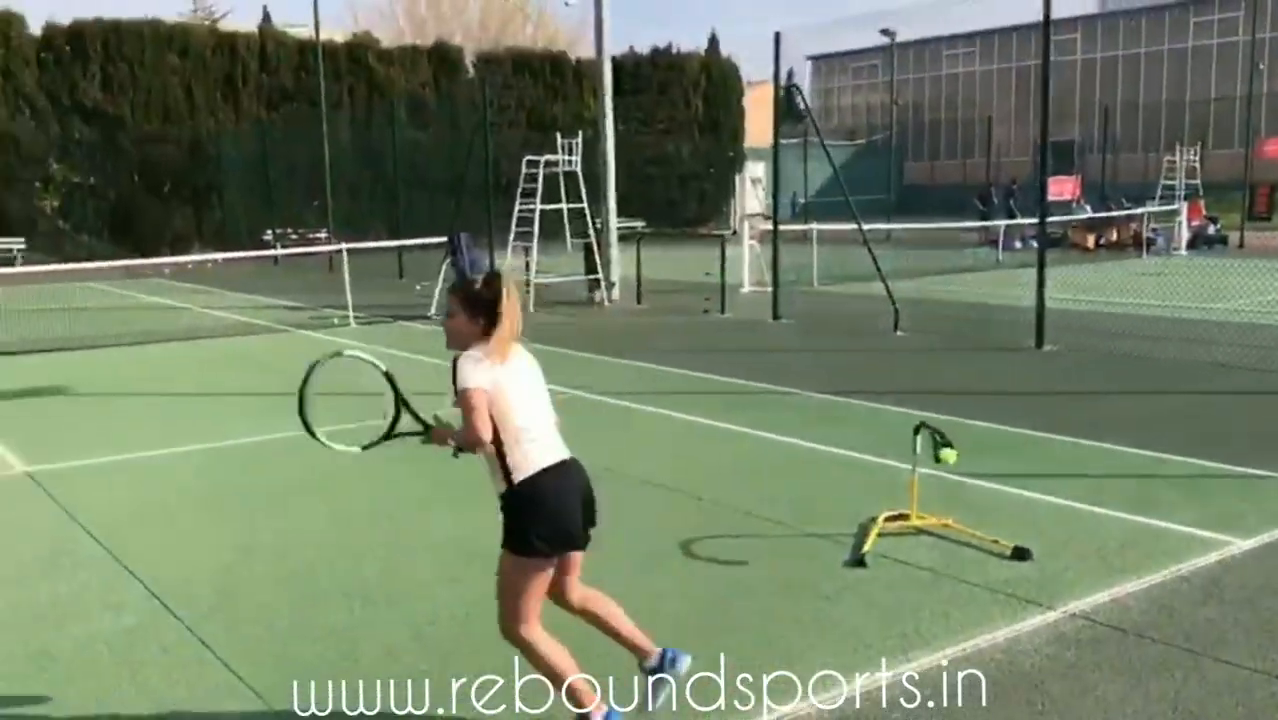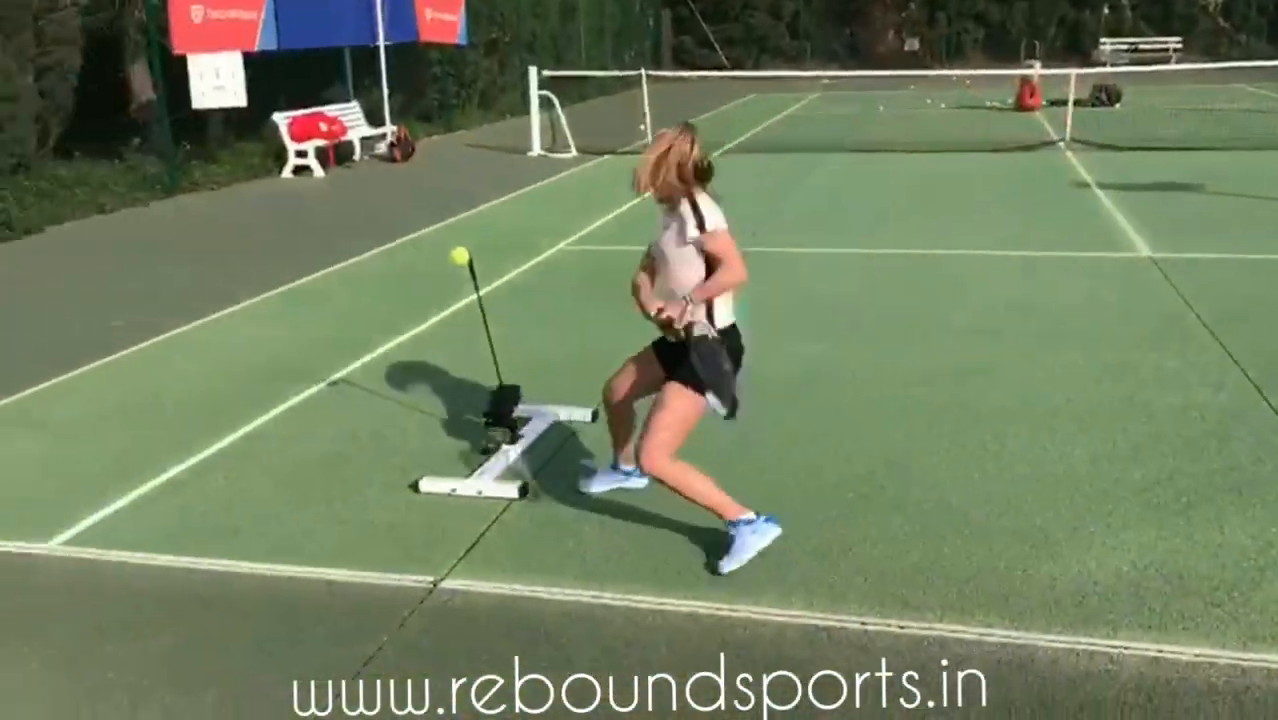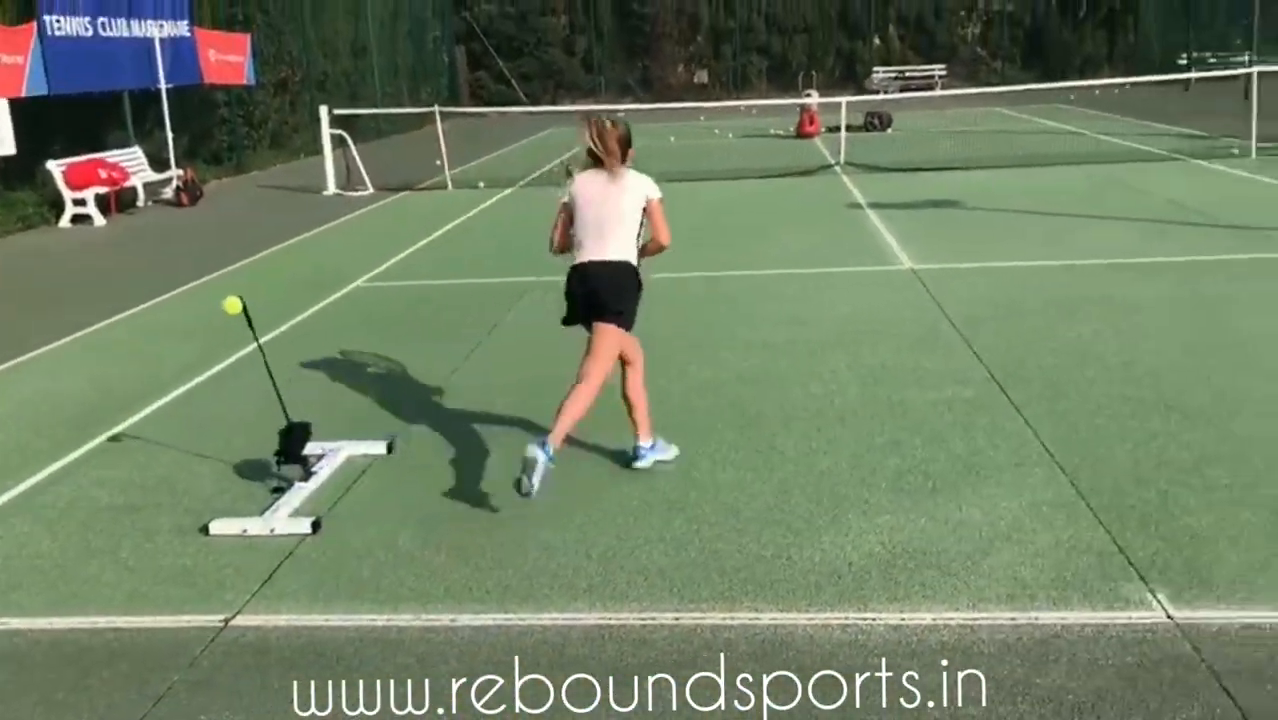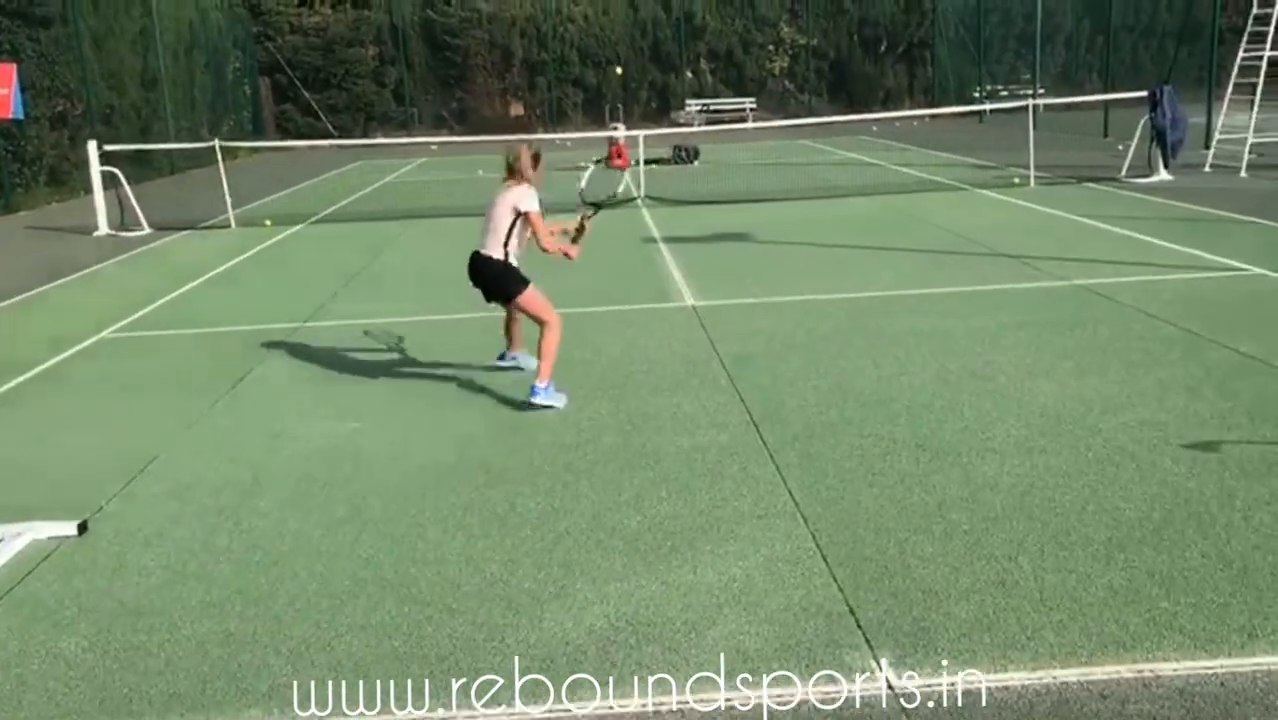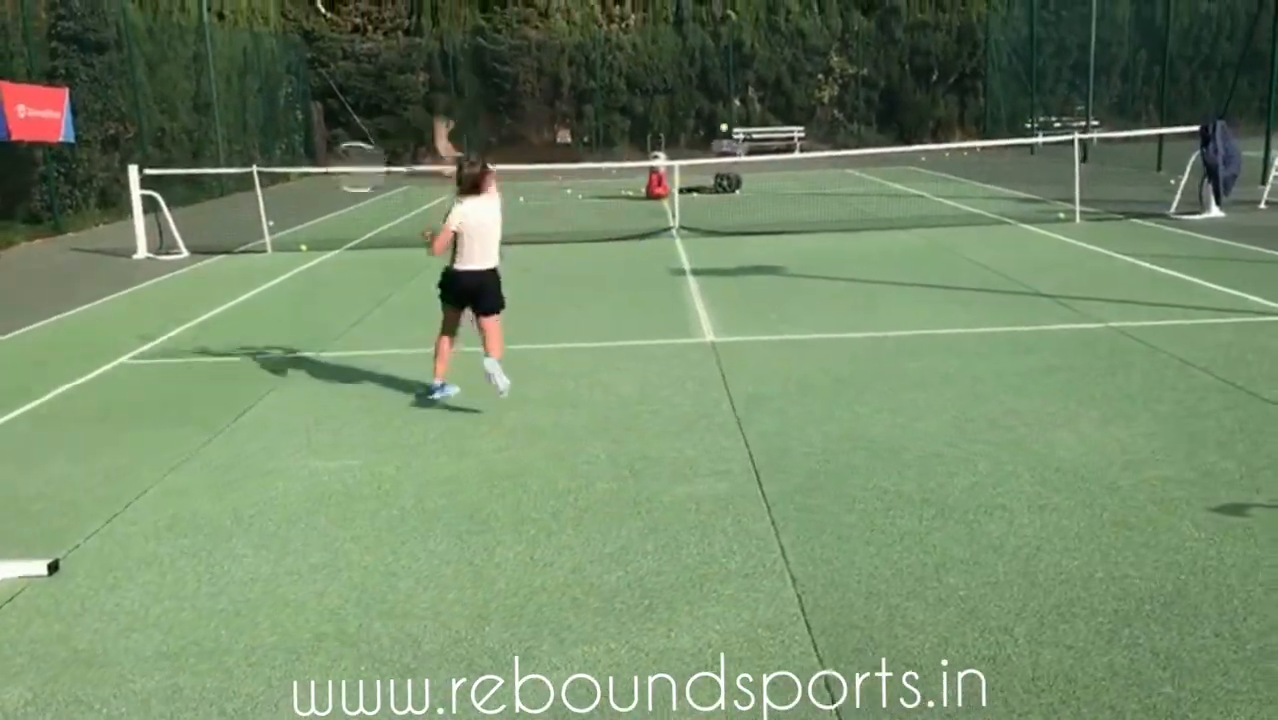
dt=1s
person 1, frame 1
left shoulder: (469, 362)
right shoulder: (518, 356)
left elbow: (480, 435)
left wrist: (450, 436)
right wrist: (460, 434)
left hip: (535, 499)
right hip: (569, 481)
left knee: (519, 626)
right knee: (568, 592)
right ankle: (657, 660)
person 1, frame 2
left shoulder: (697, 210)
right shoulder: (675, 213)
left elbow: (734, 270)
right elbow: (643, 276)
left wrist: (688, 303)
right wrist: (654, 308)
right hip: (679, 340)
left knee: (656, 458)
right knee: (614, 392)
left ankle: (749, 523)
right ankle: (624, 468)
person 1, frame 3
left shoulder: (577, 184)
right shoulder: (642, 183)
left elbow: (558, 243)
right elbow: (662, 240)
left hip: (580, 279)
right hip: (617, 280)
left knee: (633, 358)
right knee: (591, 379)
left ankle: (645, 444)
right ankle: (546, 448)
person 1, frame 4
left shoulder: (509, 189)
right shoulder: (525, 193)
left elbow: (531, 229)
right elbow: (545, 243)
left wrist: (569, 226)
right wrist: (567, 249)
left hip: (482, 264)
right hip: (497, 268)
left knee: (518, 302)
right knee: (551, 321)
left ankle: (511, 353)
right ankle: (542, 388)
person 1, frame 5
left shoulder: (459, 210)
right shoulder: (493, 200)
left elbow: (437, 250)
left wrist: (430, 236)
left hip: (458, 278)
right hip: (486, 279)
left knee: (448, 330)
right knee: (492, 338)
left ankle: (439, 384)
right ankle: (493, 363)
